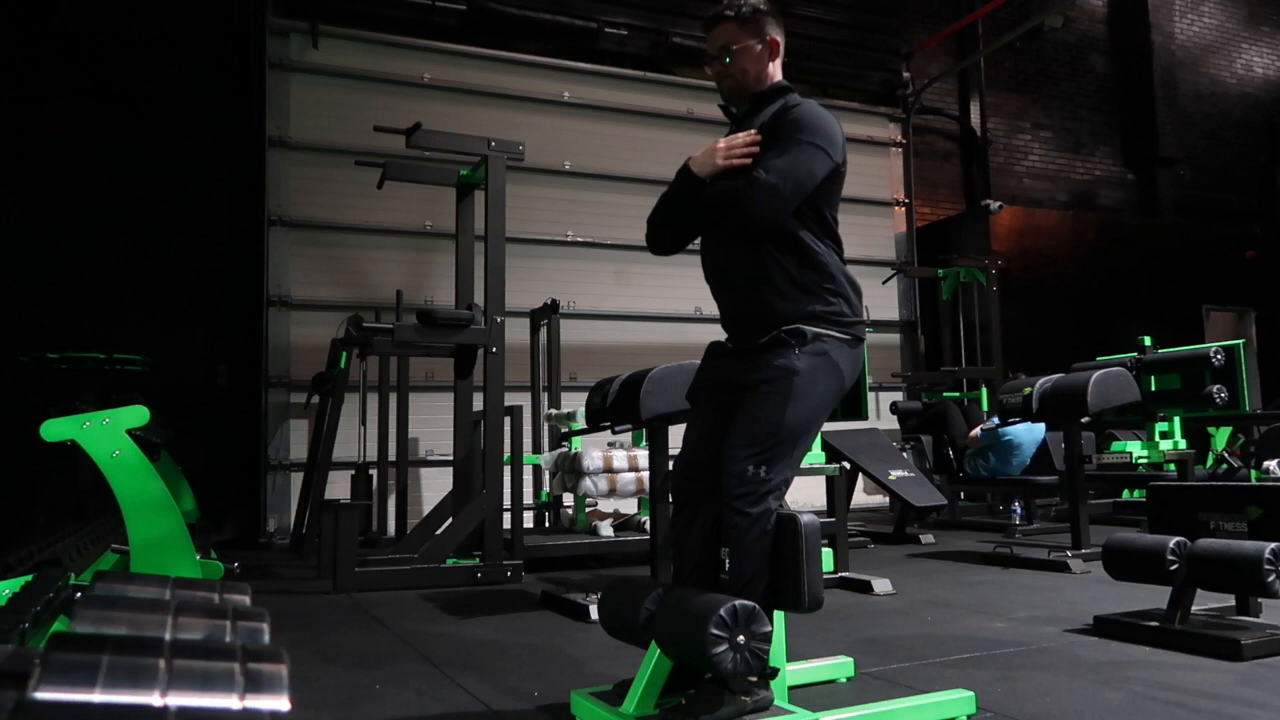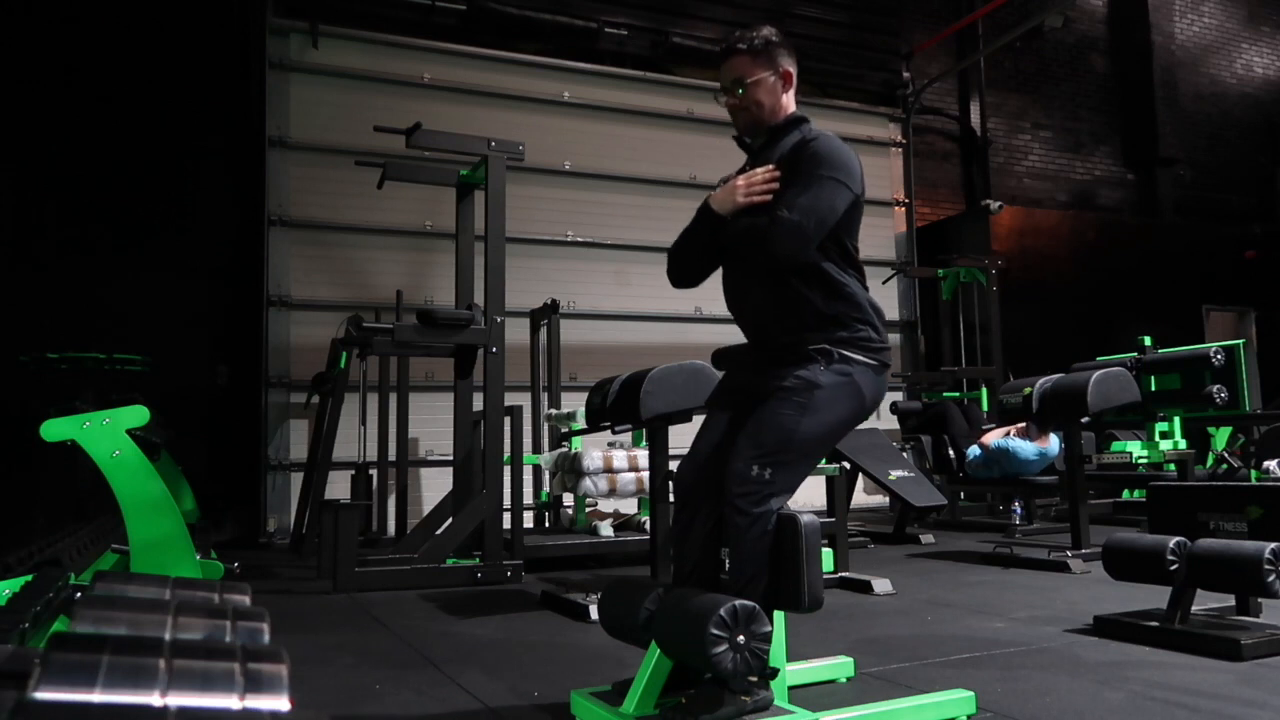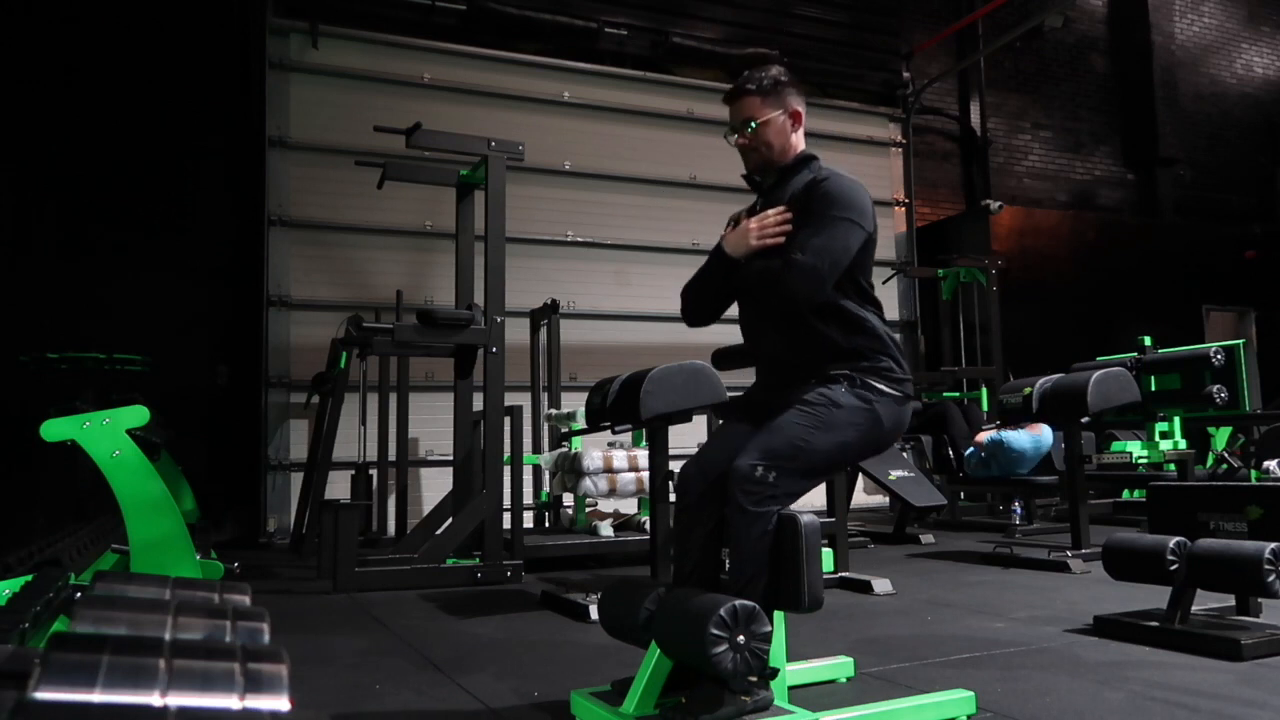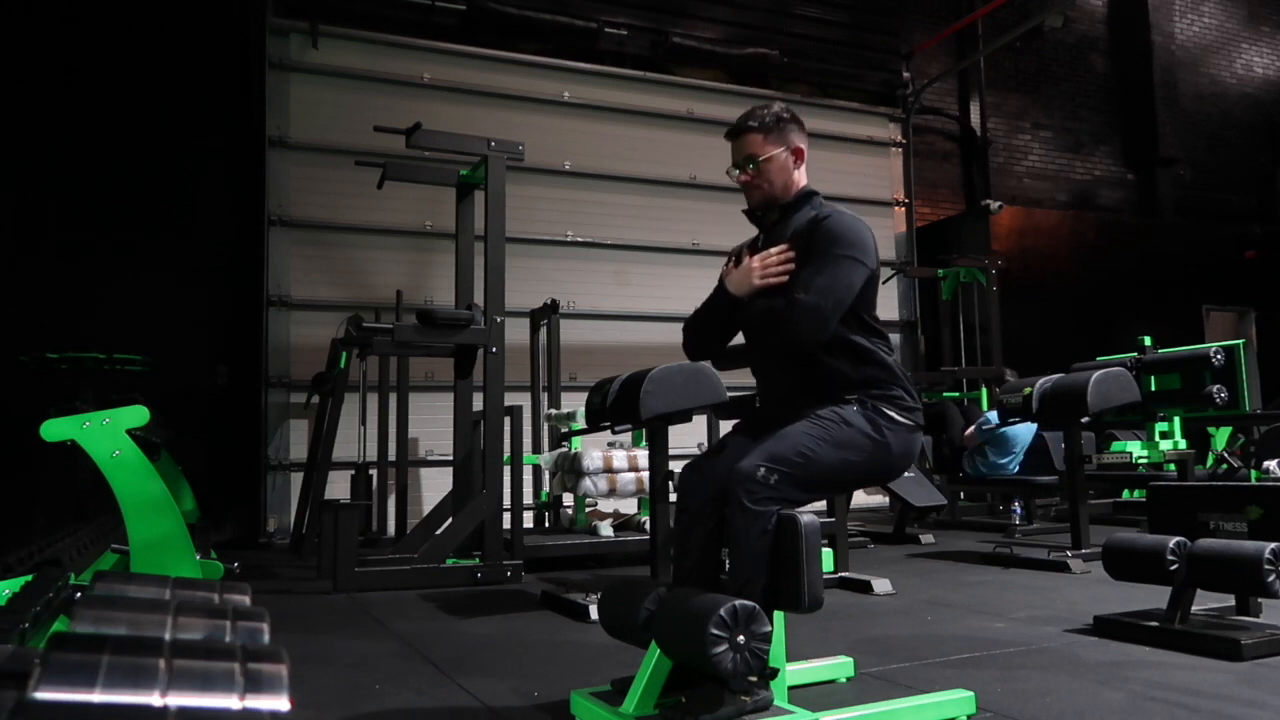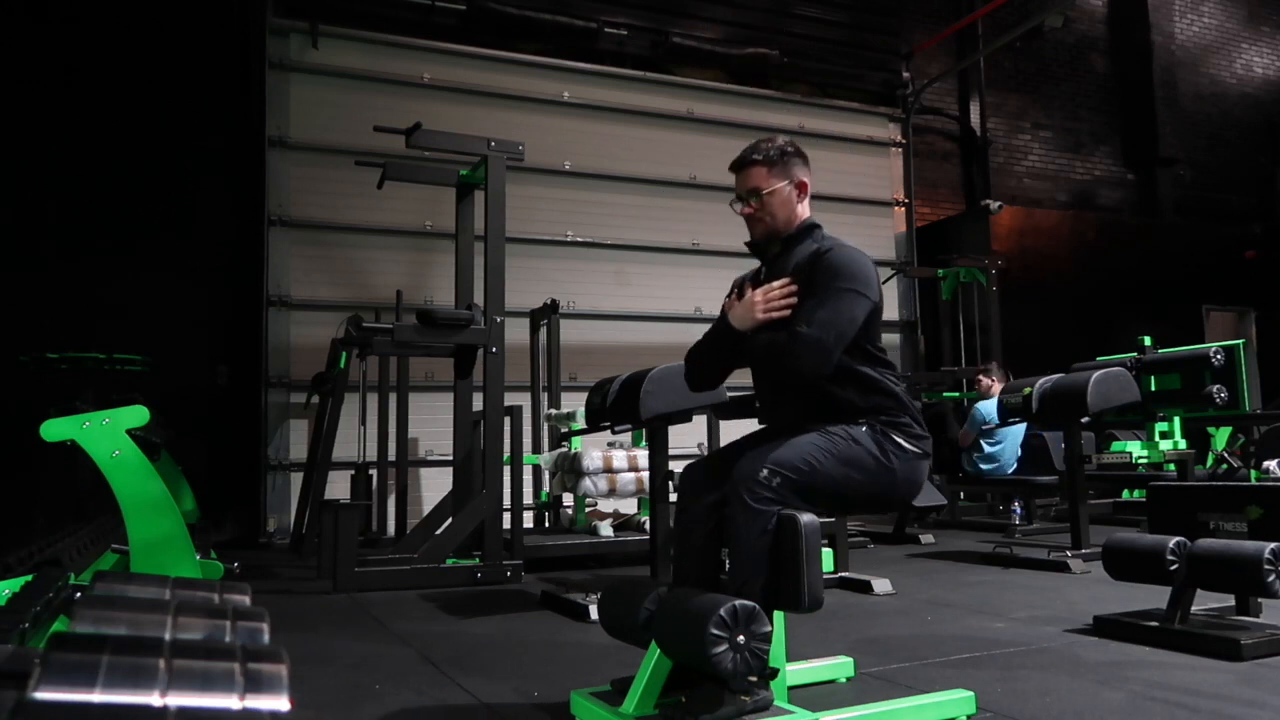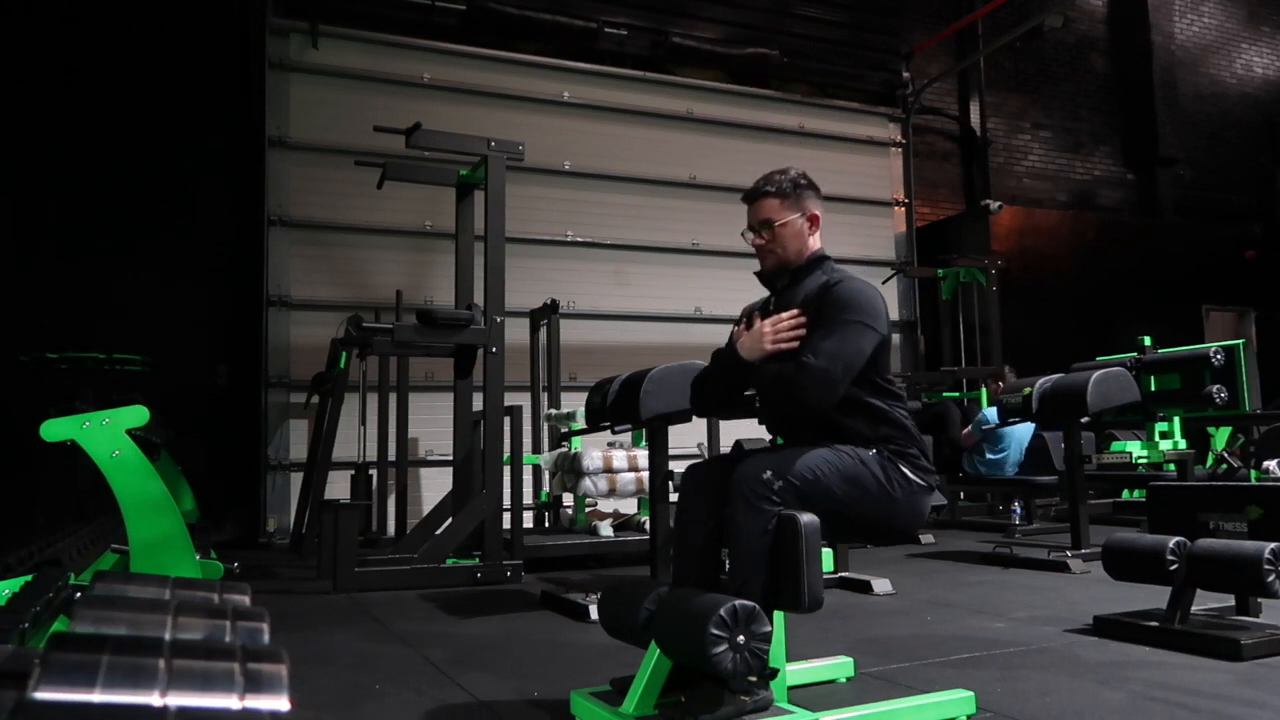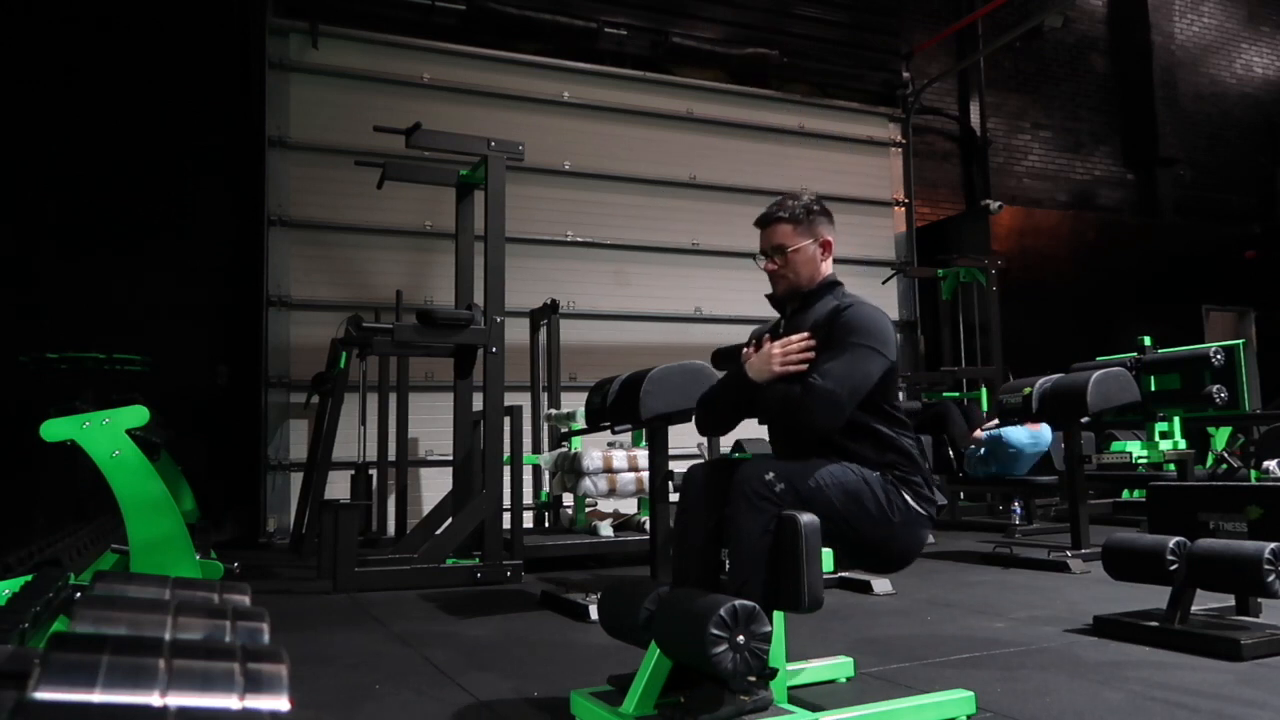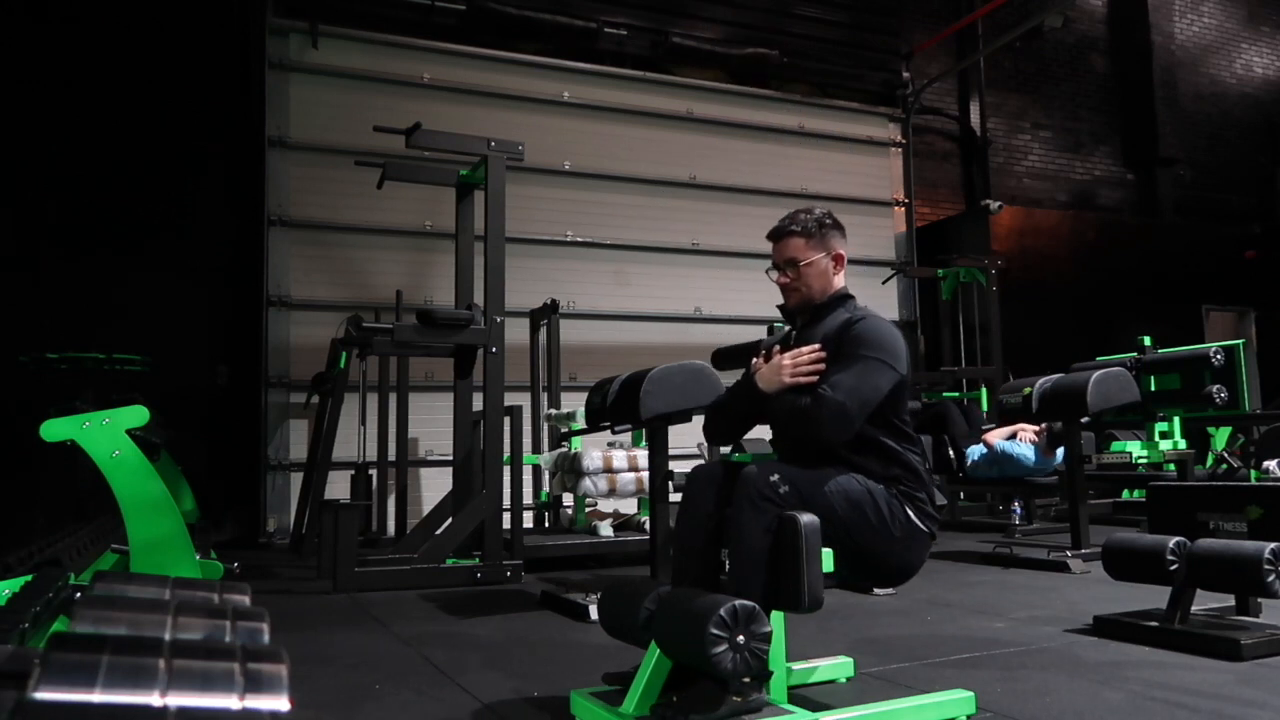
dt=0.4s
person 1, frame 1
left shoulder: (806, 124)
right shoulder: (725, 140)
left elbow: (761, 201)
right elbow: (662, 235)
left wrist: (708, 186)
right wrist: (696, 173)
left hip: (810, 338)
right hip: (746, 340)
left knee: (748, 484)
right knee: (695, 481)
person 1, frame 2
left shoulder: (824, 156)
right shoulder: (743, 173)
left elbow: (786, 239)
right elbow: (682, 269)
left wrist: (728, 221)
right wrist: (717, 210)
left hip: (838, 357)
right hip: (769, 357)
left knee: (750, 480)
right knee: (697, 479)
person 1, frame 3
left shoulder: (835, 195)
right shoulder: (751, 215)
left elbow: (800, 282)
right elbow: (696, 309)
left wrist: (743, 264)
right wrist: (729, 253)
left hip: (861, 388)
right hip: (787, 386)
left knee: (753, 478)
right knee: (699, 481)
person 1, frame 4
left shoulder: (838, 231)
right shoulder: (753, 249)
left elbow: (803, 322)
right elbow: (698, 343)
left wrist: (745, 301)
right wrist: (731, 292)
left hip: (873, 415)
right hip: (797, 410)
left knee: (754, 477)
right knee: (700, 482)
person 1, frame 5
left shoulder: (839, 263)
right shoulder: (753, 283)
left elbow: (807, 357)
right elbow: (699, 374)
left wrist: (745, 335)
right wrist: (734, 324)
left hip: (883, 442)
right hip: (809, 439)
left knee: (758, 478)
right knee: (701, 481)
person 1, frame 6
left shoulder: (849, 296)
right shoulder: (765, 308)
left elbow: (813, 385)
right elbow: (704, 398)
left wrist: (753, 371)
right wrist: (742, 353)
left hip: (887, 473)
right hip: (820, 474)
left knee: (760, 479)
right knee: (702, 487)
person 1, frame 7
left shoulder: (857, 321)
right shoulder: (775, 332)
left elbow: (817, 409)
right elbow: (711, 418)
left wrist: (762, 382)
right wrist: (748, 376)
left hip: (891, 505)
right hip: (813, 487)
left knee: (760, 479)
right knee: (705, 483)
person 1, frame 8
left shoulder: (869, 334)
right shoulder: (787, 343)
left elbow: (826, 421)
right elbow: (718, 430)
left wrist: (770, 395)
right wrist: (759, 386)
left hip: (894, 519)
right hip: (823, 504)
left knee: (762, 483)
right knee: (707, 483)
left ankle: (744, 673)
